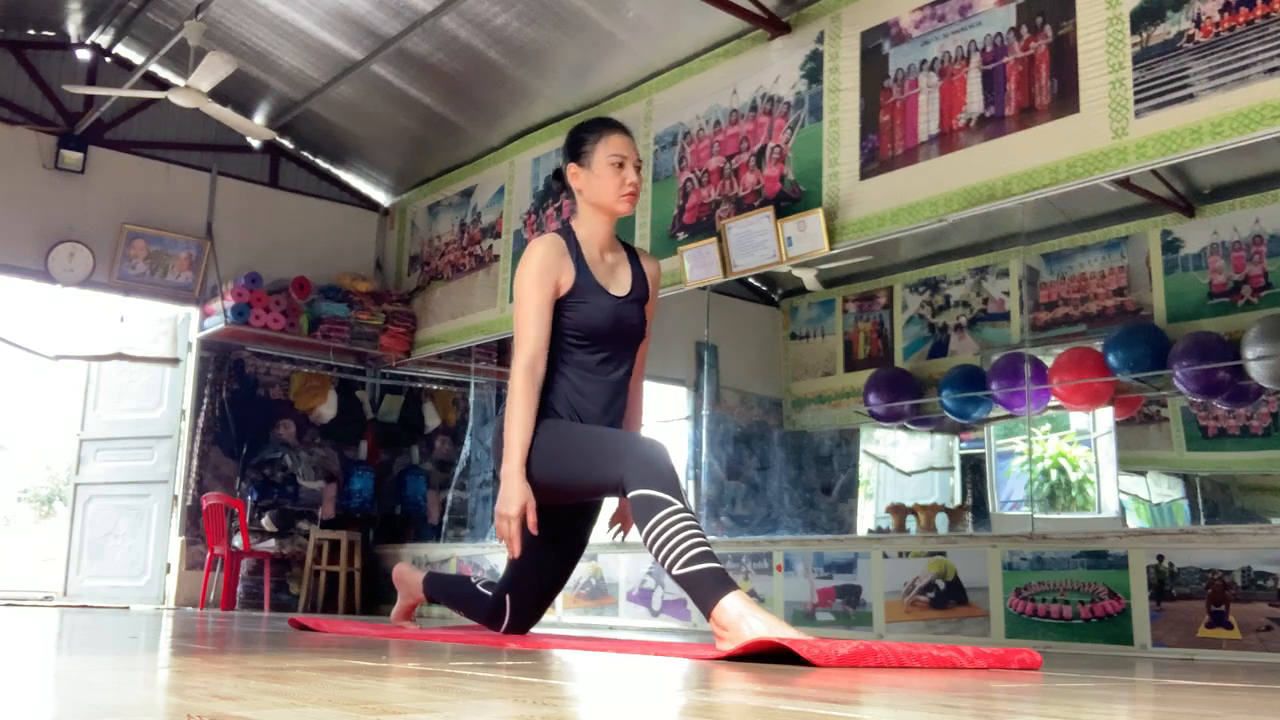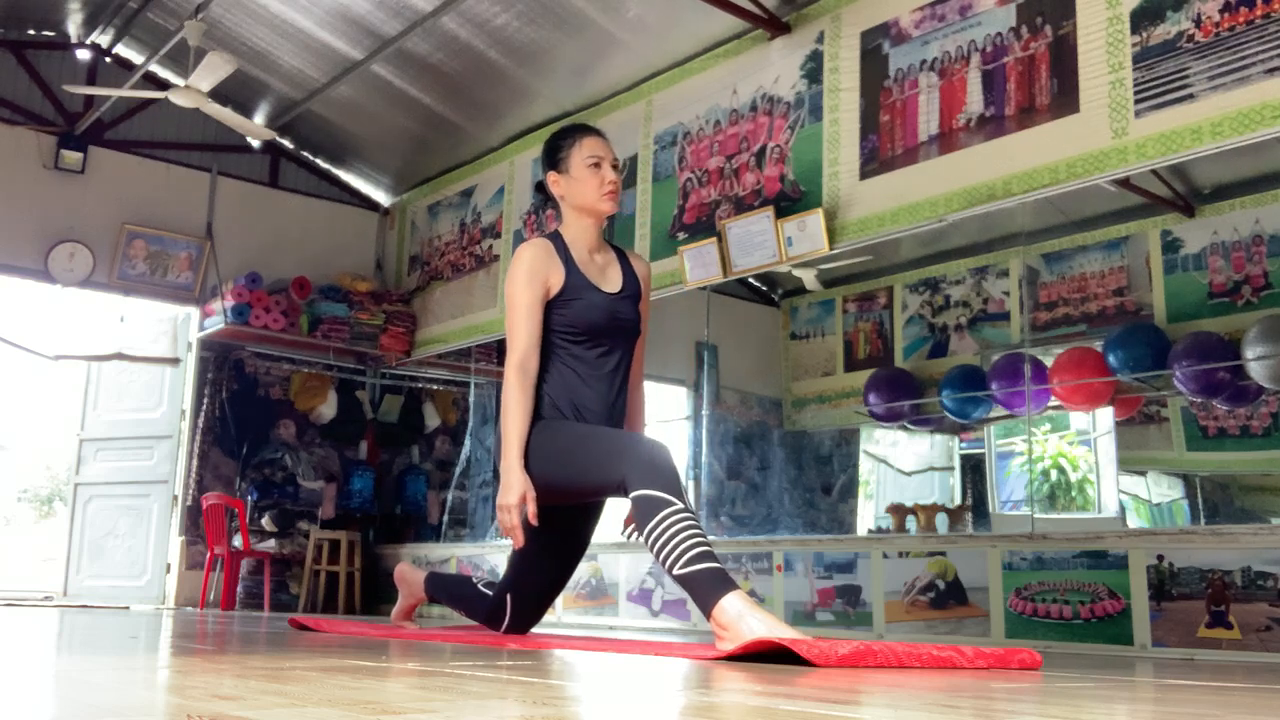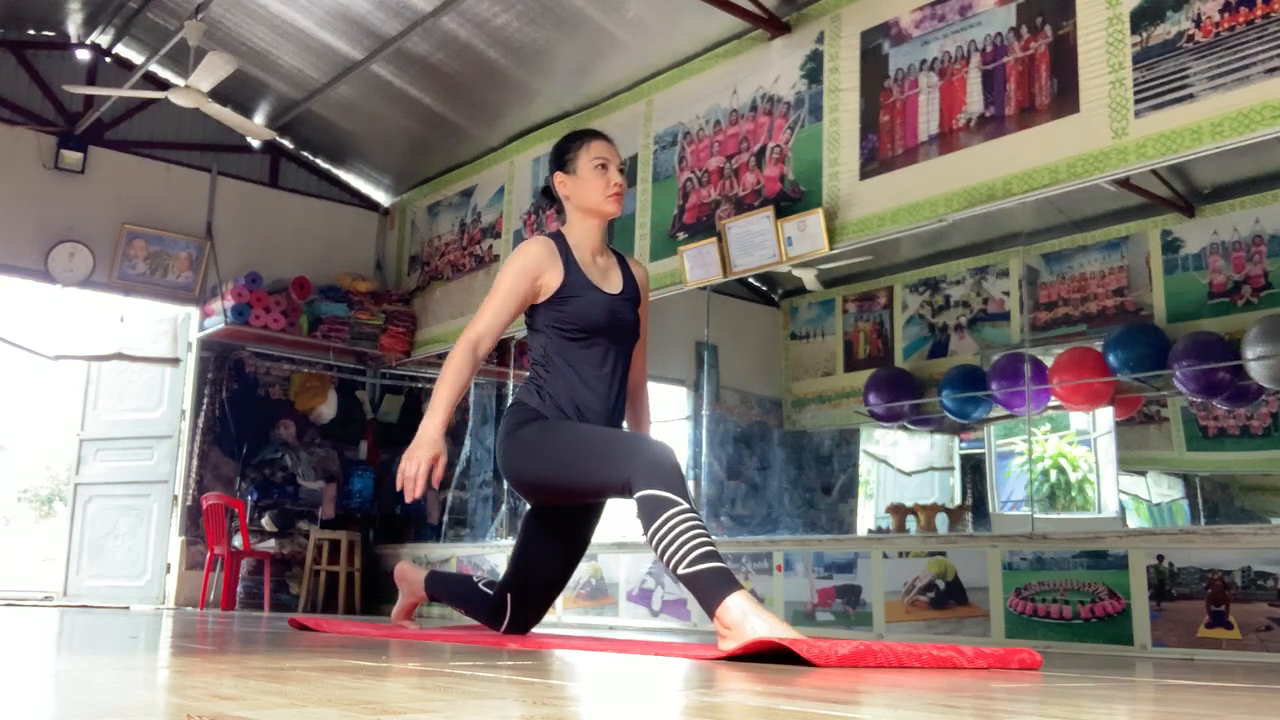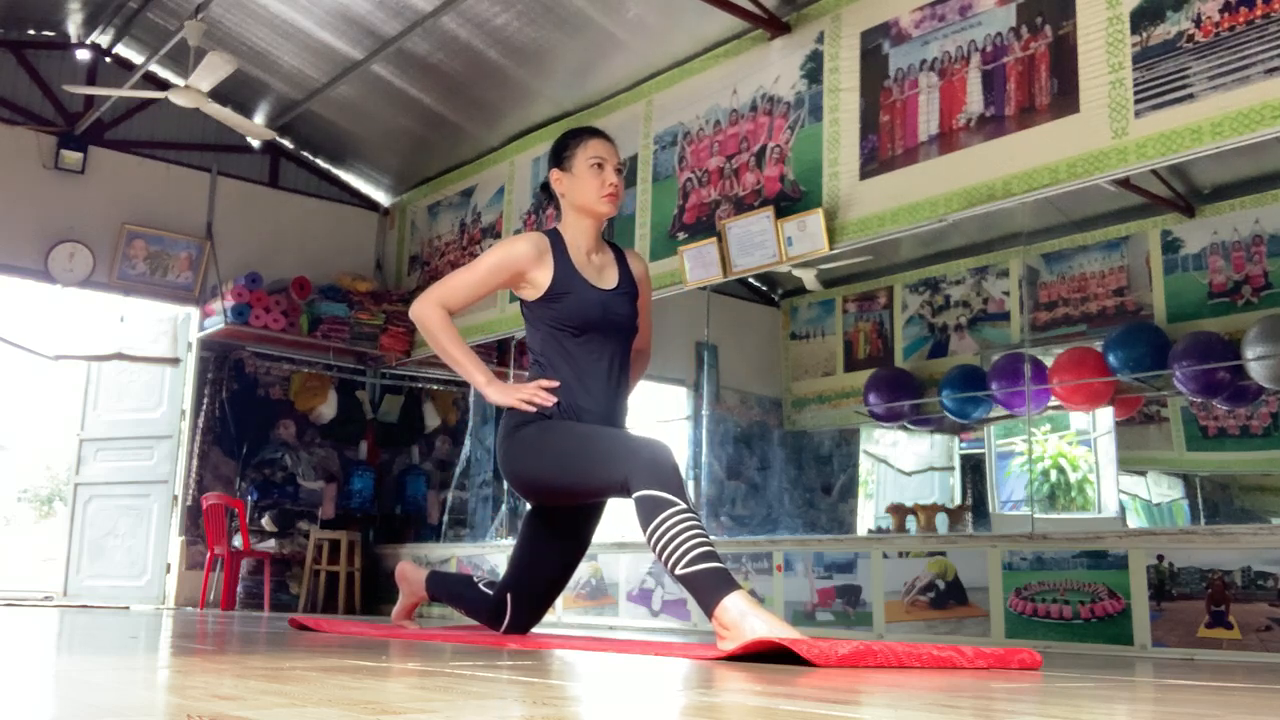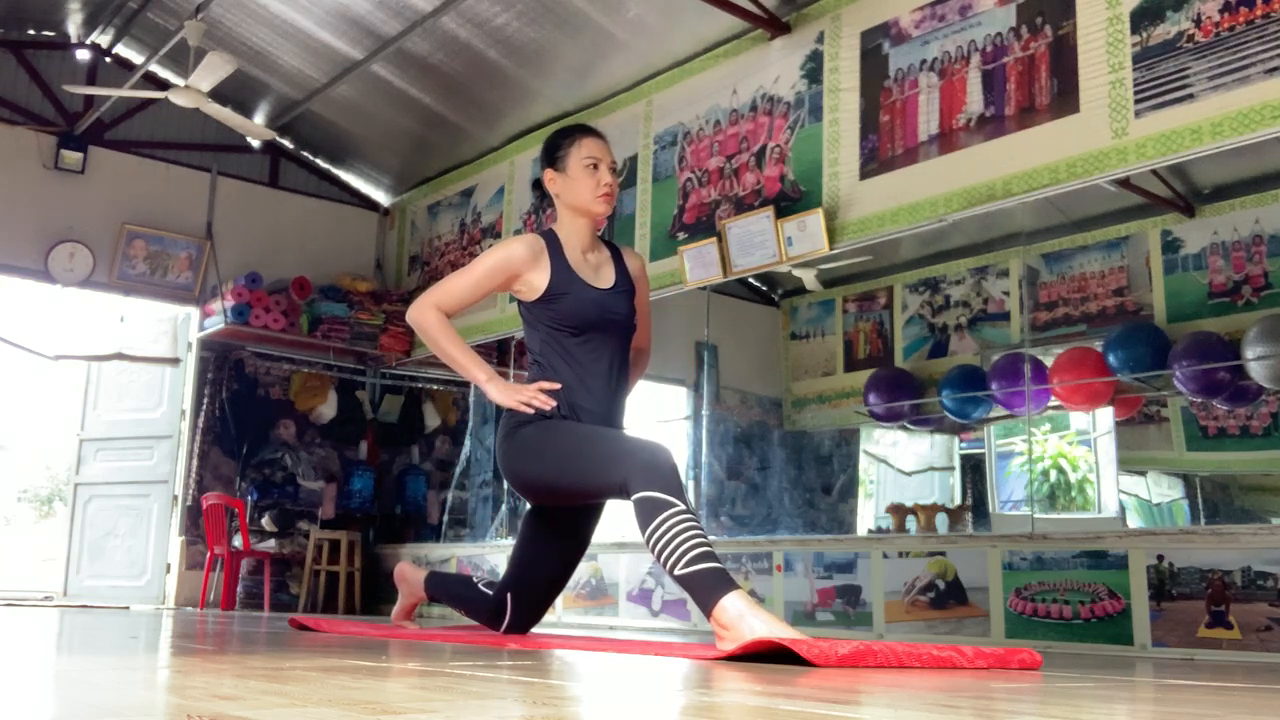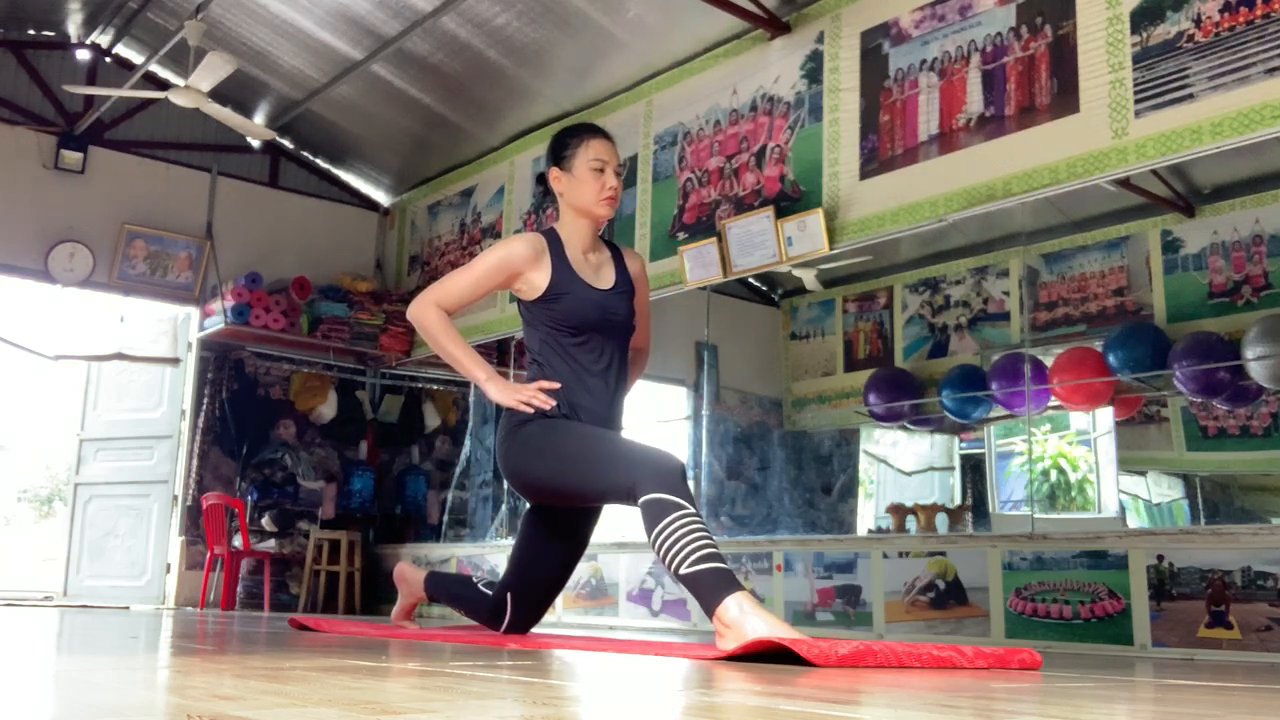
dt=0.7s
person 1, frame 1
left shoulder: (645, 270)
right shoulder: (549, 253)
right elbow: (527, 367)
left wrist: (632, 486)
right wrist: (513, 471)
left hip: (585, 457)
right hip: (540, 440)
left knee: (512, 614)
right knee: (646, 458)
left ankle: (420, 582)
right ankle: (730, 612)
person 1, frame 2
left shoulder: (635, 270)
right shoulder: (538, 257)
right elbow: (520, 366)
left wrist: (647, 489)
right wrist: (512, 467)
left hip: (587, 461)
right hip: (542, 442)
left knee: (512, 615)
right knee: (649, 459)
left ankle: (421, 582)
right ankle: (729, 611)
person 1, frame 3
left shoulder: (634, 275)
right shoulder: (541, 256)
left elbow: (634, 376)
right elbow: (474, 343)
left wrist: (645, 473)
right wrist: (431, 431)
left hip: (588, 459)
right hip: (535, 438)
left knee: (512, 615)
right knee: (653, 461)
left ankle: (421, 581)
right ankle: (732, 611)
person 1, frame 4
left shoulder: (633, 268)
right shoulder: (532, 252)
left elbow: (639, 350)
right elbow: (427, 307)
left wrist: (610, 398)
right wrist: (489, 384)
left hip: (589, 456)
right hip: (536, 439)
left knee: (512, 615)
right knee: (650, 460)
left ankle: (423, 581)
right ankle: (731, 611)
person 1, frame 5
left shoulder: (629, 265)
right shoulder: (528, 254)
left elbow: (639, 349)
right elbow: (424, 311)
left wrist: (607, 397)
right wrist: (492, 383)
left hip: (588, 454)
right hip: (536, 439)
left knee: (511, 615)
right knee: (650, 463)
left ankle: (422, 581)
right ankle: (730, 611)
person 1, frame 6
left shoulder: (629, 265)
right shoulder: (529, 252)
left elbow: (637, 348)
right elbow: (425, 308)
left wrist: (607, 394)
right wrist: (491, 382)
left hip: (588, 453)
right hip: (537, 438)
left knee: (511, 615)
right knee: (659, 470)
left ankle: (422, 581)
right ankle: (733, 612)
